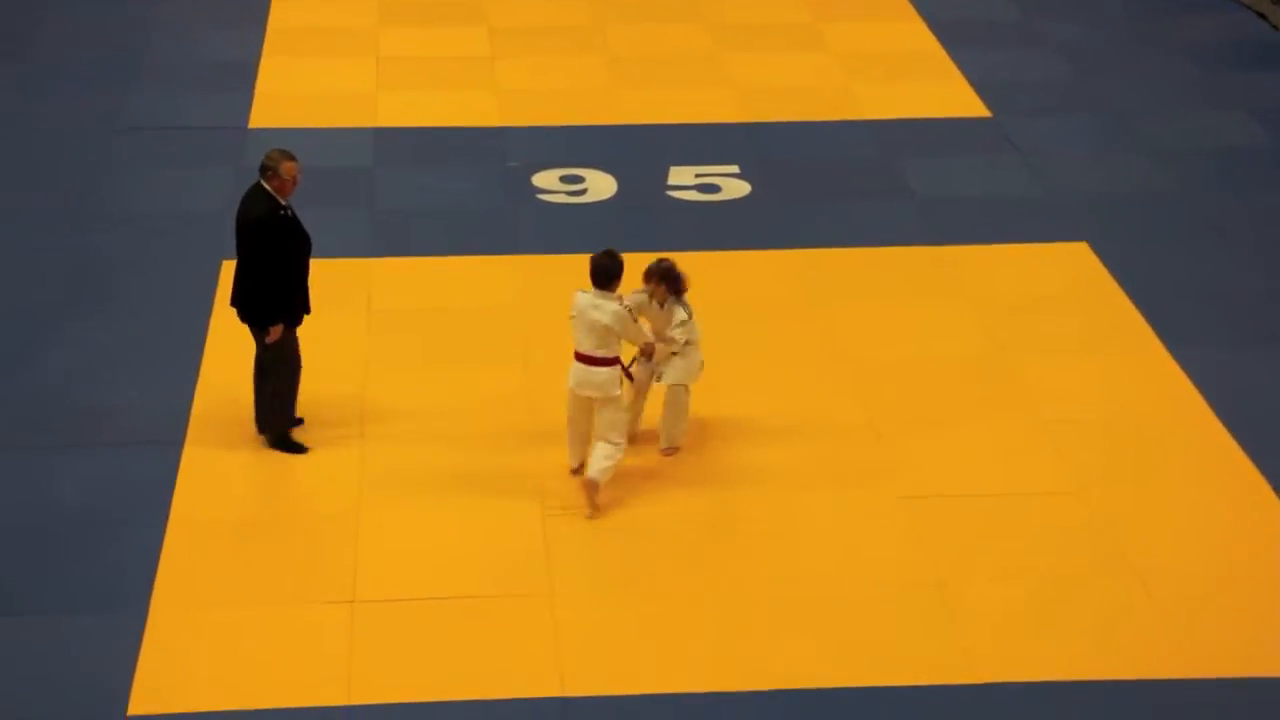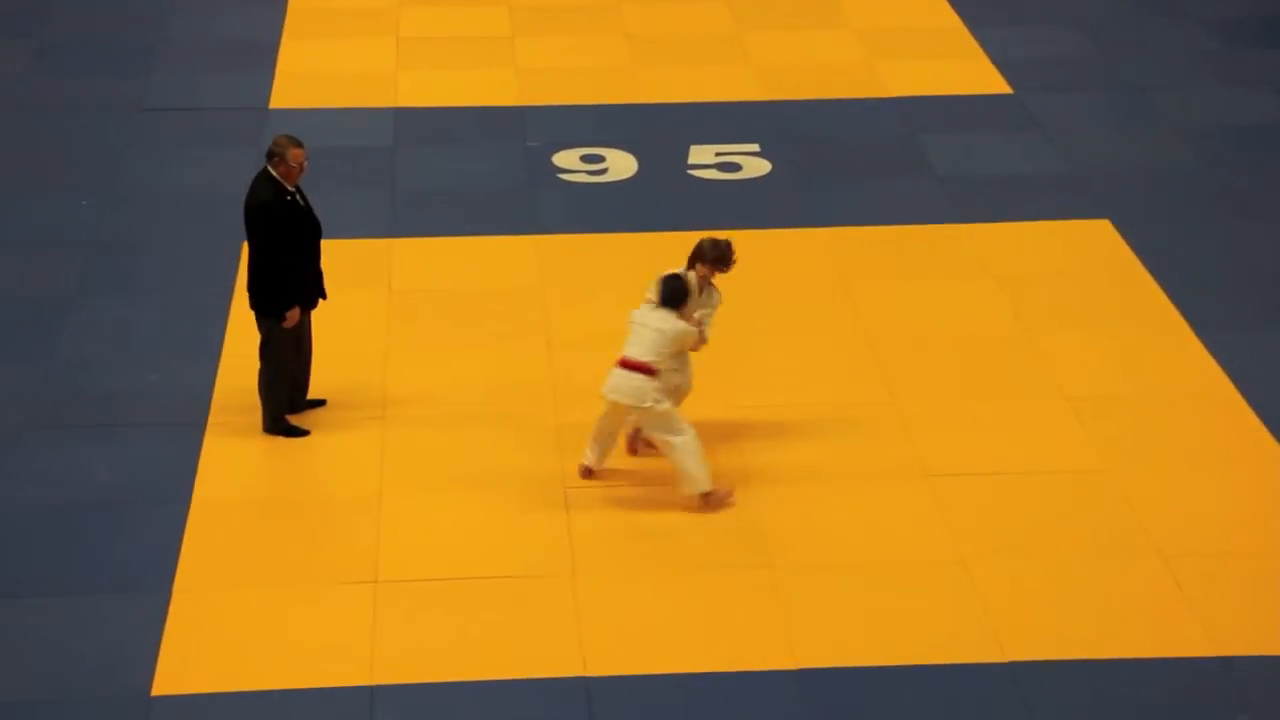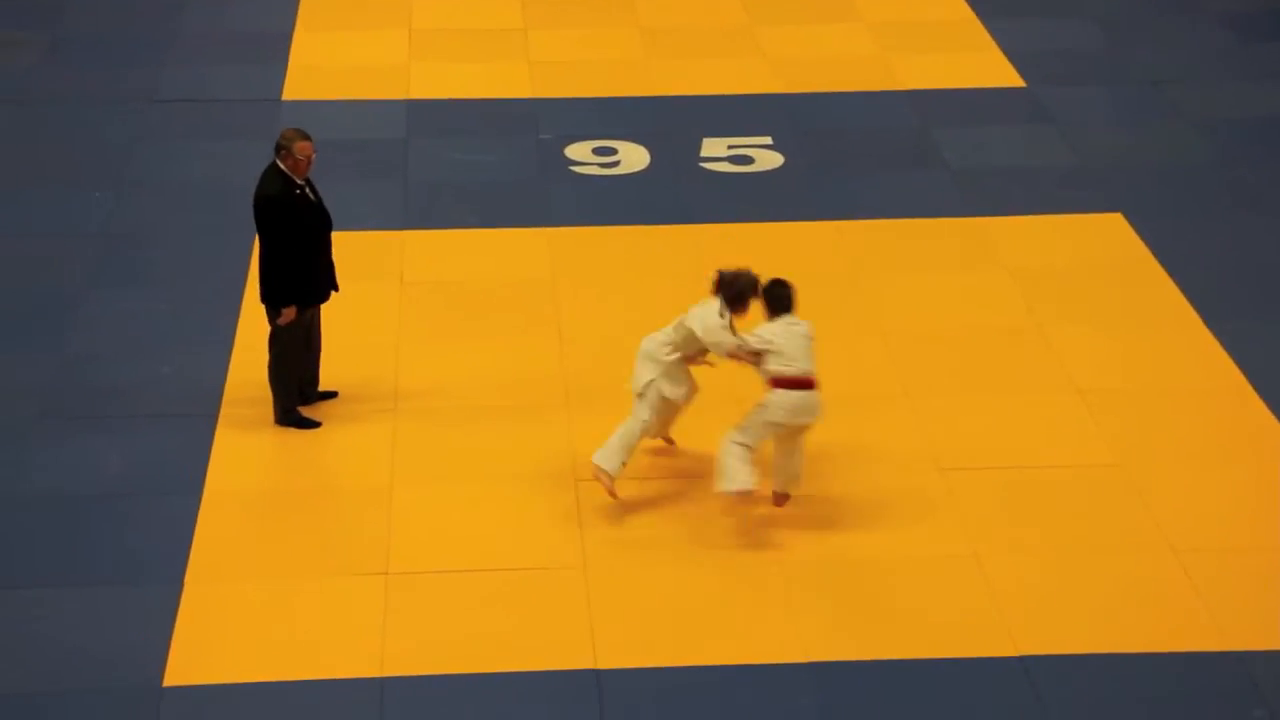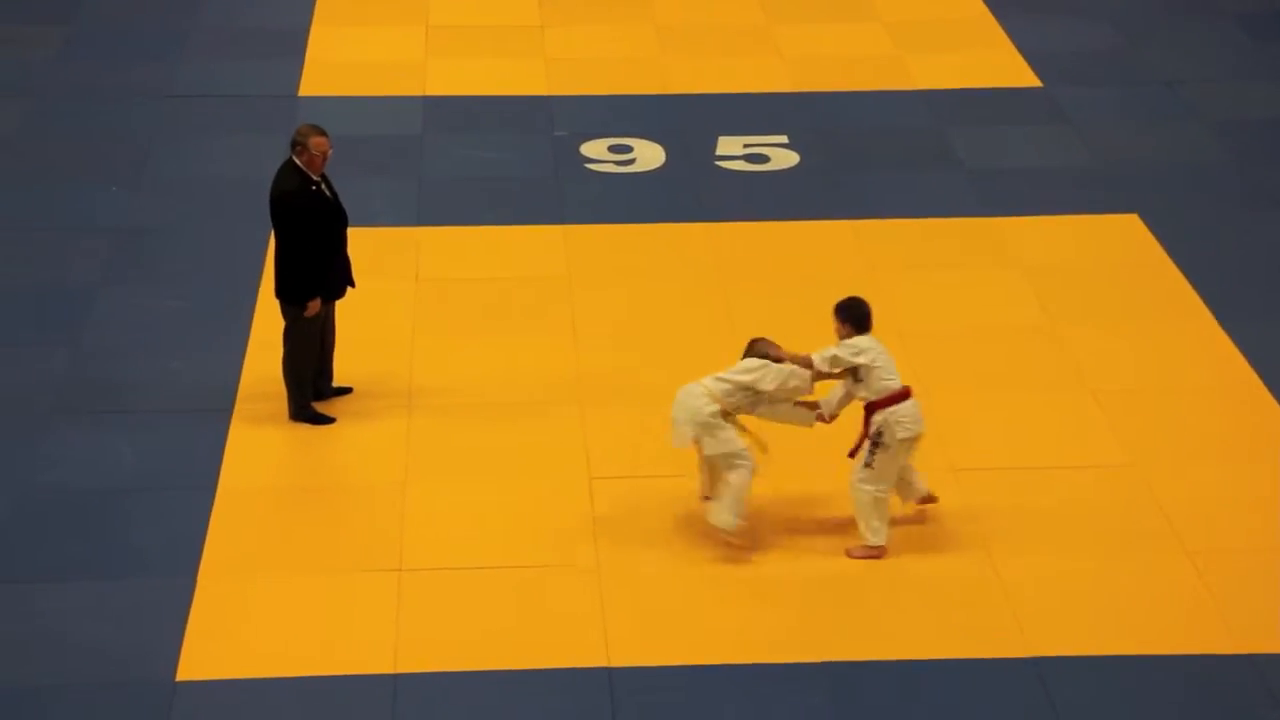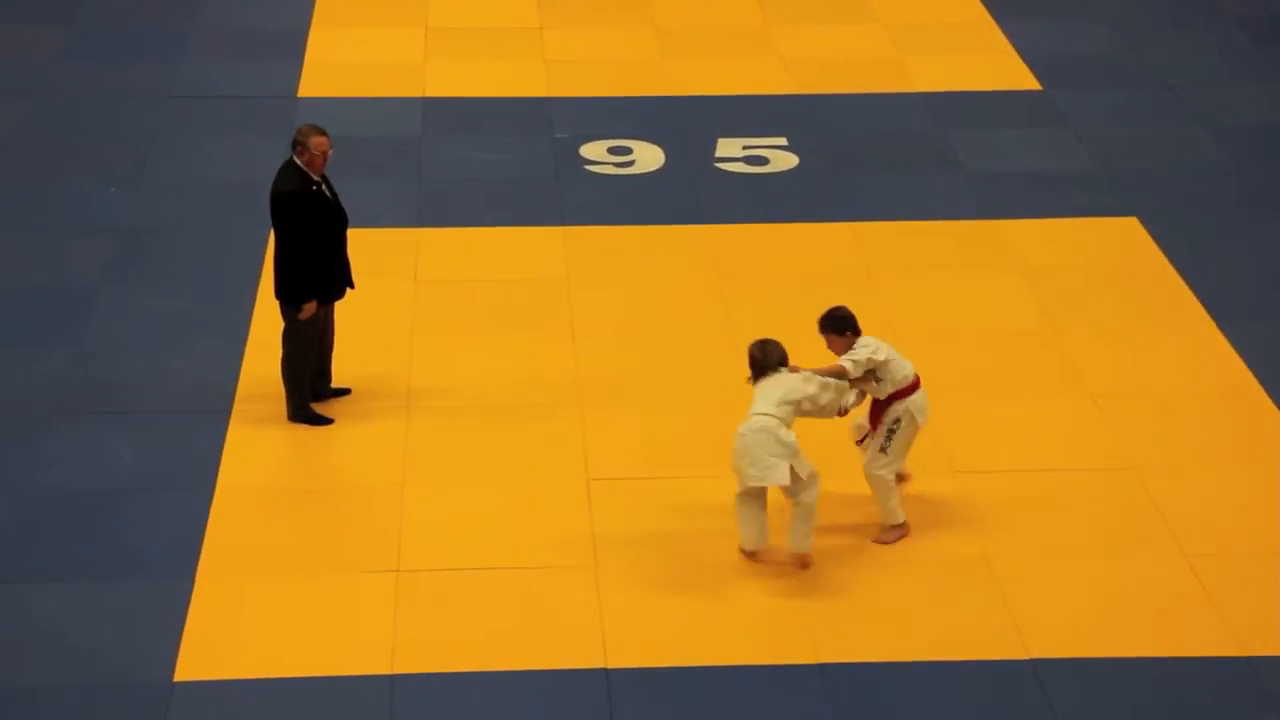
dt=0.4s
person 1, frame 1
left shoulder: (264, 196)
right shoulder: (262, 215)
right elbow: (265, 272)
right wrist: (274, 318)
left hip: (271, 300)
right hip: (267, 305)
left knee: (271, 361)
right knee: (284, 364)
left ankle: (271, 419)
right ankle: (276, 431)
person 1, frame 2
left shoulder: (282, 183)
right shoulder: (266, 200)
right elbow: (271, 259)
right wrist: (289, 303)
left hip: (294, 285)
right hip: (277, 294)
left knee: (299, 347)
right knee: (278, 353)
left ankle: (295, 399)
right ankle: (274, 418)
person 1, frame 3
left shoulder: (294, 176)
right shoulder: (274, 194)
right elbow: (278, 253)
left wrist: (310, 286)
right wrist: (287, 300)
left hip: (305, 279)
right hip: (287, 286)
left knee: (308, 341)
right knee: (287, 346)
left ankle: (307, 390)
right ankle: (286, 411)
person 1, frame 4
left shoulder: (311, 172)
right shoulder: (290, 190)
right elbow: (296, 248)
right wrist: (310, 293)
left hip: (320, 274)
right hip: (303, 282)
left knee: (323, 336)
right knee: (302, 343)
left ankle: (321, 387)
right ankle: (300, 407)
person 1, frame 5
left shoulder: (311, 173)
right shoulder: (290, 190)
right elbow: (295, 249)
right wrist: (306, 295)
left hip: (320, 275)
right hip: (302, 283)
left knee: (322, 337)
right knee: (301, 344)
left ankle: (319, 387)
right ankle: (299, 408)
person 2, frame 1
left shoulder: (577, 299)
right shoulder: (620, 311)
right elbow: (641, 341)
right wrist: (649, 346)
left hip: (579, 371)
right hip: (606, 377)
left knee: (577, 422)
right knee: (612, 437)
left ankle: (578, 464)
right ankle: (593, 479)
person 2, frame 2
left shoulder: (639, 314)
right shoulder: (681, 328)
right elbow: (692, 342)
right wrist: (694, 329)
left hip: (618, 380)
right hip: (642, 388)
left knee: (608, 426)
right knee: (681, 436)
left ankle: (590, 464)
right ankle: (705, 491)
person 2, frame 3
left shoulder: (765, 333)
right shoulder: (805, 328)
left hip: (784, 400)
right hip: (808, 399)
left knee: (736, 443)
right knee: (789, 445)
left ankle: (740, 489)
right ankle: (781, 489)
person 2, frame 4
left shoulder: (855, 347)
right shoulder: (868, 350)
left elbow: (815, 363)
right elbow: (847, 387)
left wrist: (783, 356)
right wrist: (827, 409)
left hip: (894, 419)
right hip: (908, 413)
left knee: (868, 480)
right knee: (892, 465)
left ankle: (875, 544)
right ankle: (921, 494)
person 2, frame 5
left shoulder: (865, 349)
right shoulder: (854, 350)
left elbow: (845, 371)
right elbow: (854, 387)
left wrist: (806, 372)
left hip: (905, 407)
right hip: (889, 402)
left knee: (876, 466)
right knee: (860, 432)
left ankle: (897, 523)
right ankle: (895, 472)
person 3, frame 1
left shoulder: (680, 310)
right shoulder: (644, 298)
left elbow: (674, 341)
left hip: (683, 347)
right hip: (656, 343)
left knee: (676, 389)
right knee: (639, 383)
left ankle: (670, 441)
right ankle: (630, 426)
person 3, frame 2
left shoulder: (711, 292)
left elbow: (702, 323)
right elbow: (653, 304)
left wrist: (701, 336)
left knee: (681, 385)
left ankle: (642, 432)
right ankle: (638, 433)
person 3, frame 3
left shoulder: (722, 314)
right shoulder: (713, 311)
left elbow: (726, 343)
right elbow: (723, 343)
left hip: (671, 358)
right hip: (659, 357)
left knee: (685, 389)
right knee: (644, 416)
left ankle: (660, 429)
right ankle: (605, 468)
person 3, frame 4
left shoulder: (752, 380)
right shoulder: (757, 368)
left elbow: (770, 405)
right elbow: (795, 380)
left hip: (689, 401)
right hip: (698, 409)
left knee: (712, 448)
right knee: (742, 464)
left ankle: (711, 490)
right ankle: (726, 521)
person 3, frame 5
left shoulder: (760, 386)
right shoulder: (798, 382)
right elbow: (835, 395)
left hip: (747, 436)
right hip: (774, 438)
left knee: (751, 491)
right knee: (805, 489)
left ankle: (751, 544)
right ankle: (800, 547)
